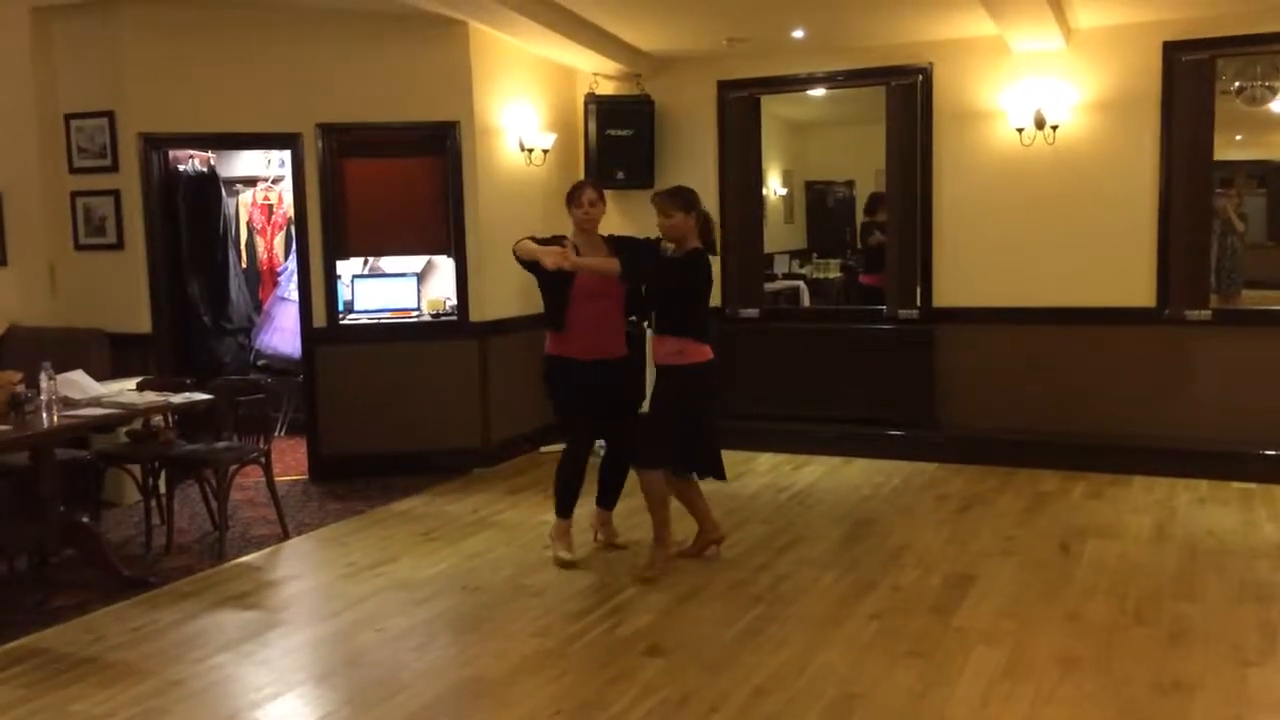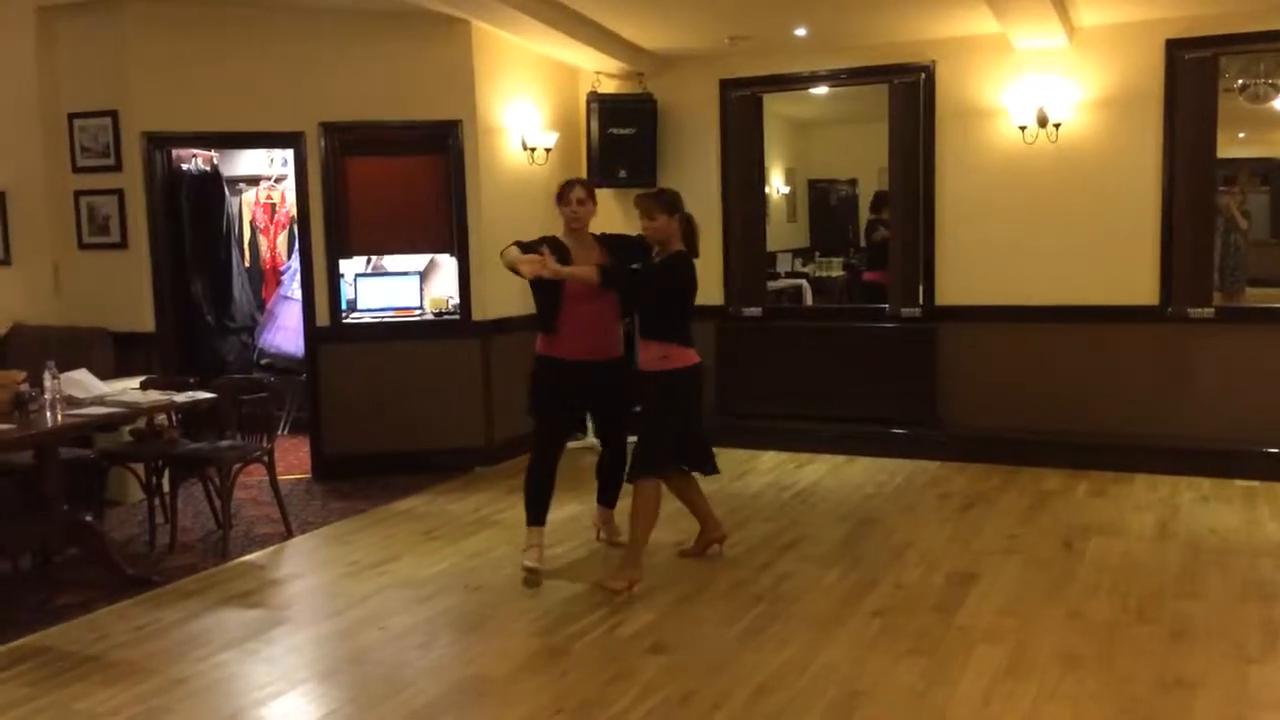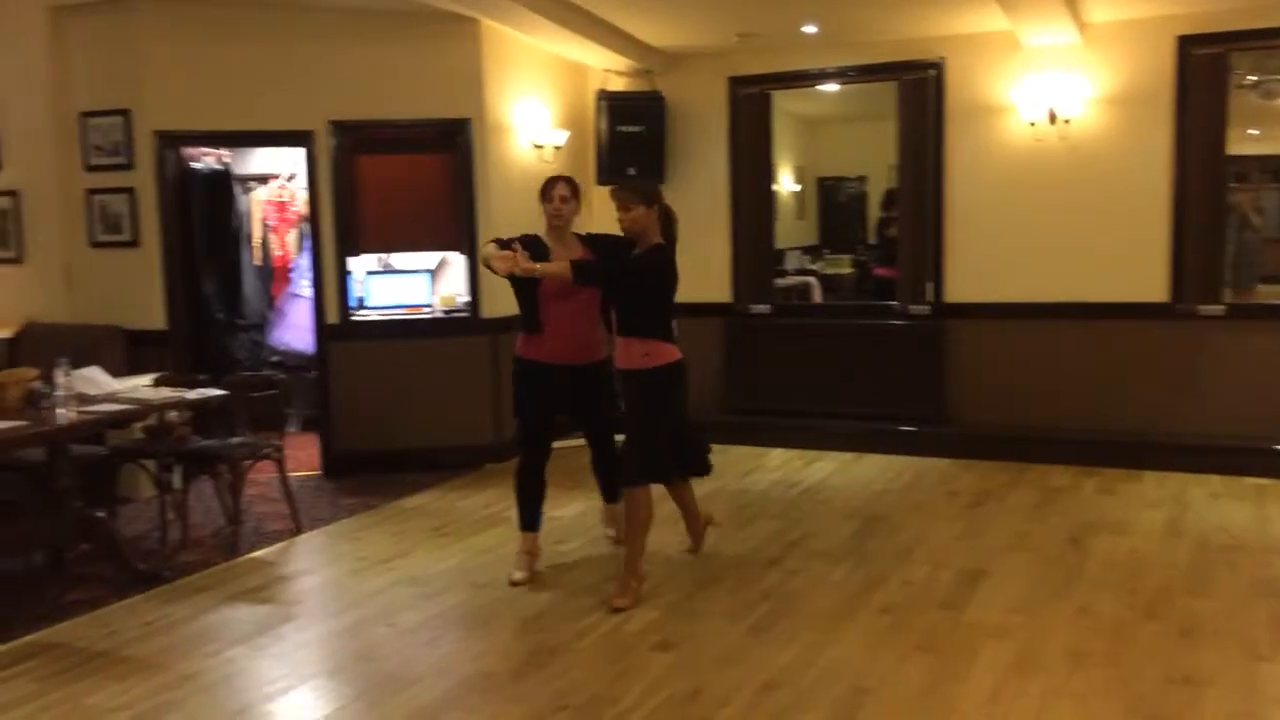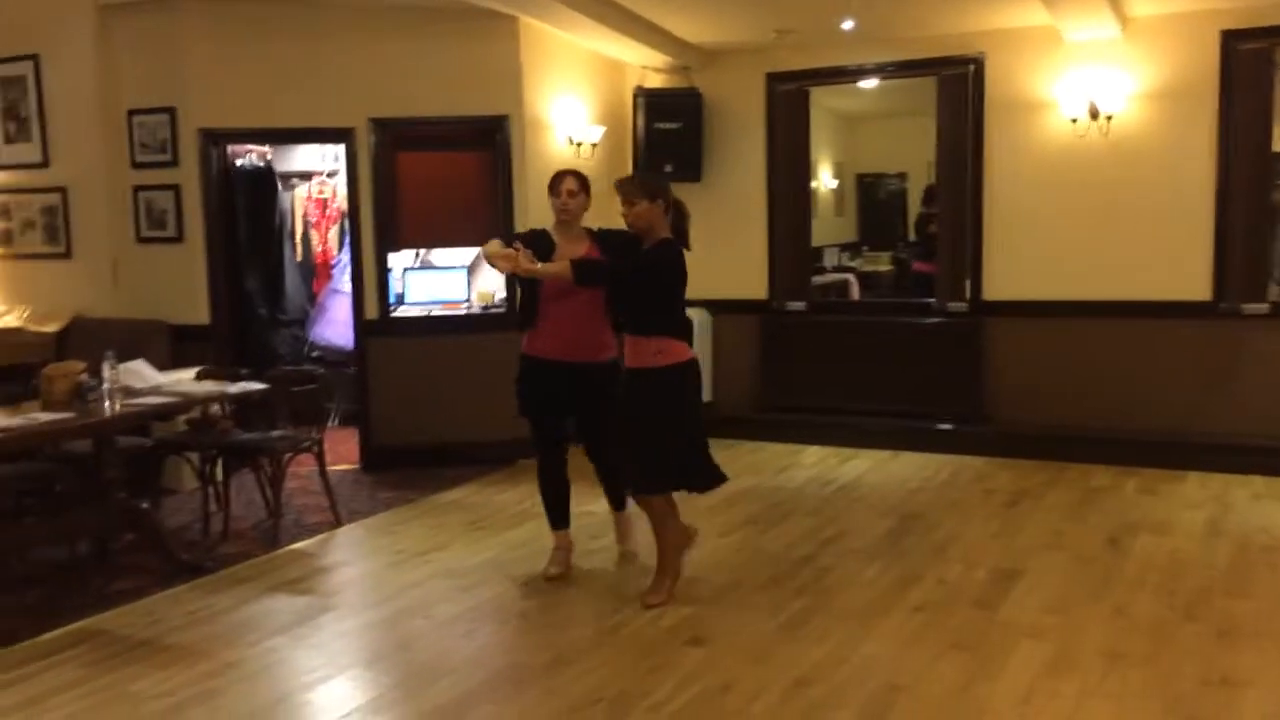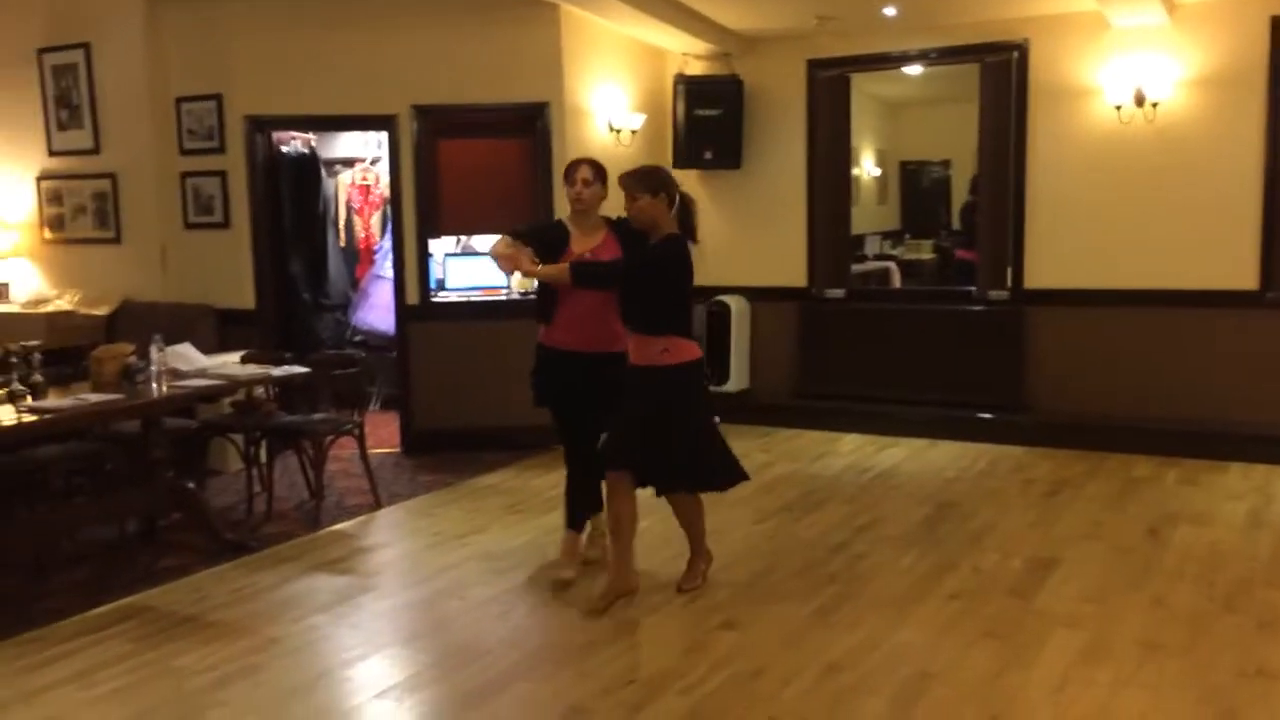
dt=0.2s
person 1, frame 1
left shoulder: (693, 264)
right shoulder: (670, 257)
left elbow: (638, 270)
left wrist: (580, 263)
left hip: (688, 371)
right hip: (673, 370)
left knee: (652, 456)
right knee: (671, 457)
left ankle: (661, 543)
right ankle: (709, 528)
person 1, frame 2
left shoulder: (678, 268)
right shoulder: (656, 261)
left elbow: (624, 280)
left wrist: (561, 271)
left hip: (675, 375)
right hip: (658, 373)
left knee: (648, 466)
right knee: (673, 460)
left ankle: (631, 565)
right ankle: (710, 526)
person 1, frame 3
left shoulder: (657, 260)
right shoulder: (633, 255)
left elbow: (600, 273)
left wrist: (535, 269)
left hip: (657, 372)
right hip: (634, 371)
left knee: (639, 470)
right knee: (659, 460)
left ankle: (632, 573)
right ankle: (696, 518)
person 1, frame 4
left shoulder: (665, 256)
right shoulder: (643, 252)
left elbow: (602, 273)
left wrist: (536, 270)
left hip: (669, 374)
right hip: (639, 374)
left knee: (655, 477)
right knee: (640, 475)
left ankle: (668, 566)
right ankle: (679, 532)
person 1, frame 5
left shoulder: (669, 252)
right shoulder: (651, 248)
left elbow: (605, 274)
left wrist: (539, 272)
left hip: (676, 373)
right hip: (644, 372)
left knee: (677, 475)
right knee: (619, 471)
left ankle: (700, 554)
right ankle: (622, 573)
person 2, frame 1
left shoulder: (621, 248)
right shoulder: (559, 249)
right elbow: (522, 247)
right wrist: (540, 254)
left hip: (615, 363)
right hip: (568, 364)
left knee: (621, 443)
right knee: (580, 443)
left ankle: (603, 518)
right ankle: (562, 529)
person 2, frame 2
left shoulder: (614, 247)
right shoulder: (548, 249)
right elbow: (512, 253)
right wrist: (519, 261)
left hip: (608, 364)
right hip: (558, 365)
left knee: (614, 443)
right knee: (547, 447)
left ankle: (605, 518)
right ankle: (533, 540)
person 2, frame 3
left shoulder: (597, 248)
right shoulder: (529, 247)
right elbow: (490, 250)
right wrist: (495, 257)
left hip: (590, 367)
right hip: (538, 368)
left knee: (603, 444)
right knee: (532, 454)
left ankle: (612, 514)
right ankle: (528, 546)
person 2, frame 4
left shoulder: (607, 244)
right shoulder: (535, 242)
right elbow: (494, 248)
right wrist: (498, 255)
left hip: (595, 366)
right hip: (543, 366)
left knee: (600, 448)
right knee: (549, 454)
left ankle: (621, 520)
right ankle: (561, 541)
person 2, frame 5
left shoulder: (623, 234)
right shoulder: (550, 233)
right elbow: (509, 245)
right wrist: (506, 252)
left hip: (607, 358)
right hip: (558, 356)
left knee: (583, 446)
right knee: (577, 445)
left ankle: (570, 543)
right ankle: (596, 527)
